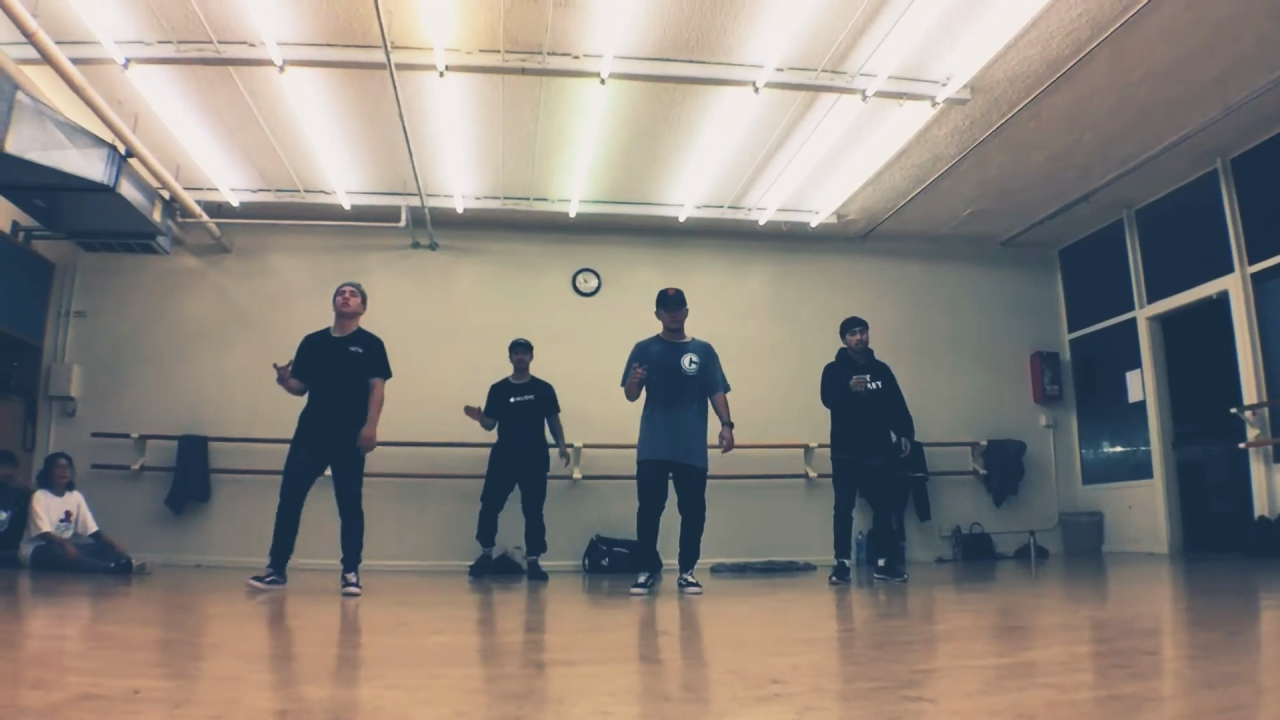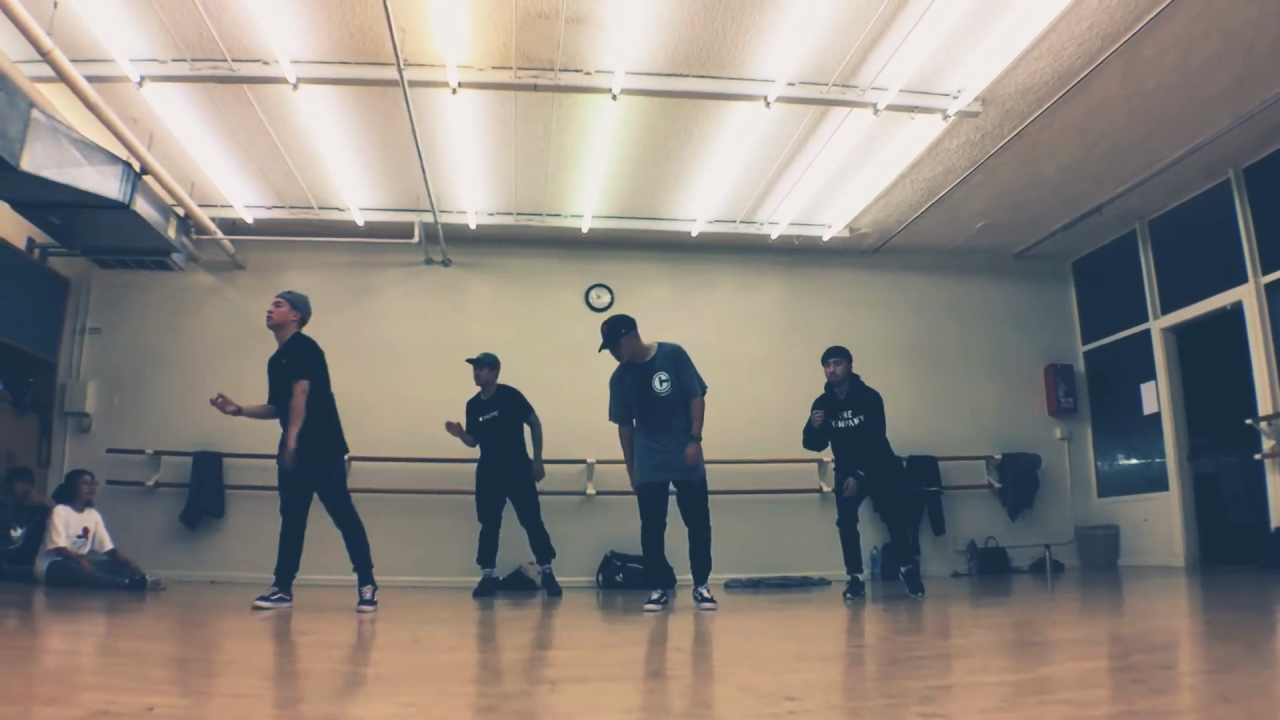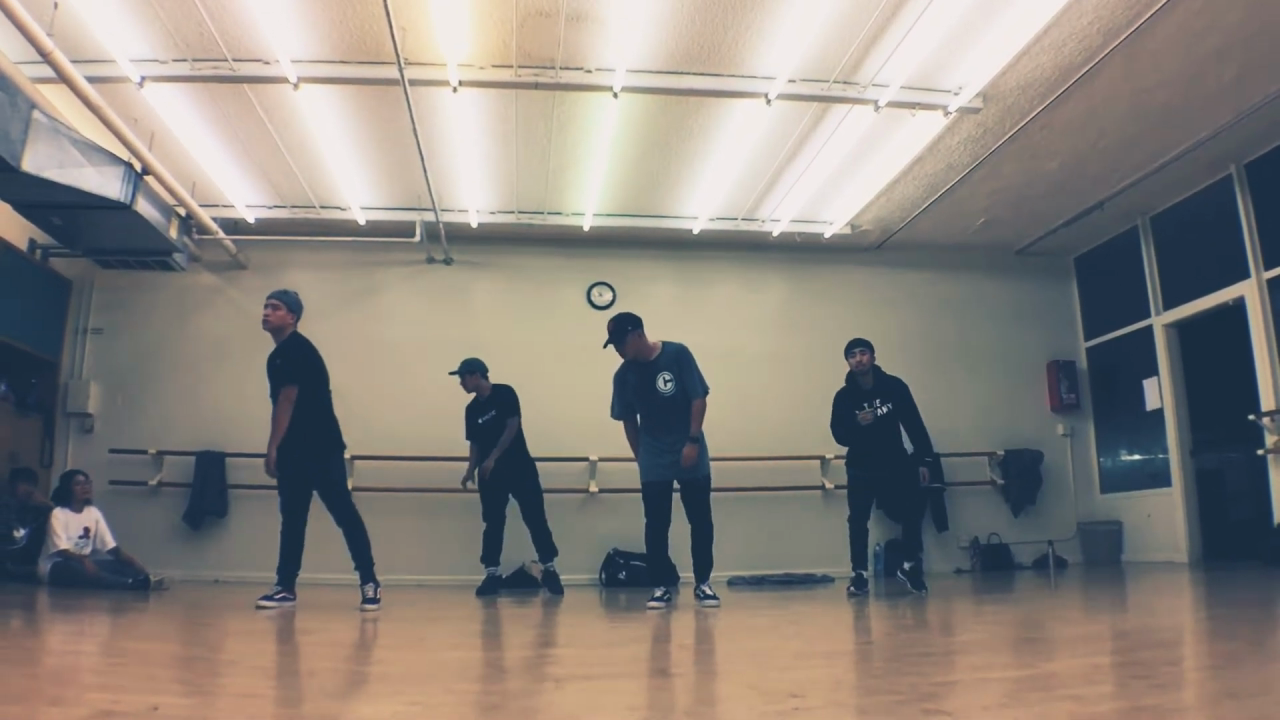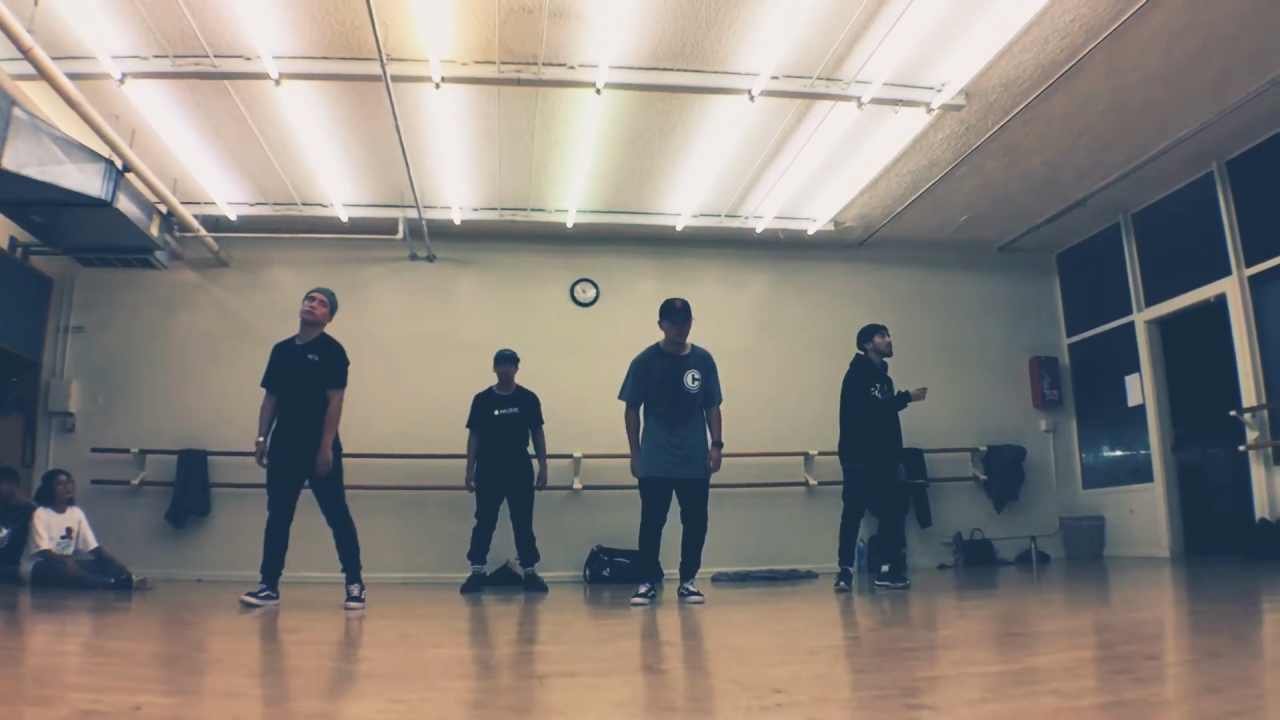
dt=1s
person 1, frame 1
left shoulder: (370, 344)
right shoulder: (311, 342)
left elbow: (377, 388)
right elbow: (300, 388)
left wrist: (371, 426)
right wrist: (283, 380)
left hip: (349, 438)
right hip: (309, 434)
left knee: (350, 505)
right knee: (290, 497)
left ankle: (350, 572)
right ankle: (276, 568)
person 1, frame 2
left shoulder: (304, 348)
right shoulder: (277, 359)
left elbow: (300, 395)
left wrist: (293, 438)
right wrist: (238, 409)
left hip: (322, 449)
right hip: (292, 449)
left knee: (343, 514)
right knee: (291, 519)
left ankle: (367, 585)
right ankle: (282, 588)
person 1, frame 3
left shoulder: (298, 349)
right shoulder: (278, 355)
left elbow: (287, 402)
left wrist: (272, 448)
right wrist: (279, 450)
left hip: (322, 447)
right hip: (294, 450)
left knee: (344, 513)
right knee: (292, 518)
left ankle: (369, 583)
right ankle: (285, 587)
person 1, frame 4
left shoulder: (331, 350)
right shoulder: (280, 350)
left elbow: (335, 401)
right elbow: (271, 398)
left wrist: (326, 446)
right wrist: (262, 438)
left hip: (319, 448)
right hip: (284, 448)
left knee: (337, 515)
right knee: (278, 516)
left ankle: (354, 583)
right ankle: (269, 585)
person 2, frame 1
left shoulder: (703, 350)
right shoulder: (644, 349)
left elbow: (716, 392)
right elbow: (631, 396)
left wrist: (727, 424)
right wrist: (634, 381)
left hip: (692, 446)
right hip: (653, 444)
left knee: (693, 510)
right knee: (649, 506)
left ankle: (687, 571)
right ankle: (647, 570)
person 2, frame 2
left shoulder: (674, 355)
right shoulder: (620, 377)
left elbow: (697, 398)
right elbow: (624, 425)
left wrist: (694, 440)
right wrist: (629, 466)
left hip: (685, 457)
right hip: (648, 463)
left knee: (698, 522)
right knee: (652, 527)
left ankle: (701, 585)
right ankle: (658, 588)
person 2, frame 3
left shoulder: (678, 355)
right shoulder: (623, 375)
left elbow: (698, 399)
right elbow: (629, 420)
left wrist: (692, 441)
right wrist: (640, 457)
left hip: (691, 454)
right hip: (654, 461)
left knee: (701, 521)
right knee: (656, 525)
left ankle: (703, 583)
right ankle: (662, 586)
person 2, frame 4
left shoulder: (703, 360)
right shoulder: (645, 361)
left elbow: (712, 407)
right elbow: (632, 409)
left wrist: (716, 445)
right wrist: (635, 452)
left hip: (695, 459)
right hip: (655, 460)
left knee: (696, 522)
right knee: (652, 522)
left ankle: (687, 581)
right ankle: (648, 582)
person 3, frame 1
left shoulder: (881, 370)
right shoulder: (834, 370)
left elbow: (897, 405)
right elbow: (828, 399)
left wrist: (904, 433)
right wrist: (848, 388)
left hip: (879, 452)
right hip: (845, 453)
left knee: (884, 507)
right knee: (843, 508)
left ankle: (883, 562)
right ankle: (842, 563)
person 3, frame 2
left shoulder: (870, 398)
right shoulder: (822, 404)
left elbow: (877, 440)
right elbow: (814, 445)
left wrist: (860, 474)
right wrist: (814, 427)
left hip: (881, 470)
right hip: (847, 472)
left knee: (896, 519)
right knee: (846, 523)
left ankle: (908, 569)
right ankle: (855, 578)
person 3, frame 3
left shoulder: (894, 387)
right shoulder: (844, 397)
left elbow: (914, 424)
right elbow: (841, 437)
left wrist: (924, 460)
right wrist: (856, 423)
left hip: (895, 465)
right hip: (861, 469)
left knee: (913, 511)
right knee: (858, 519)
left ankle: (911, 566)
right ankle: (859, 574)
person 3, frame 4
left shoulder: (885, 378)
right shoulder: (857, 374)
right elbow: (869, 409)
left wrist: (897, 459)
right wrist: (907, 398)
left hip: (883, 459)
right hip: (858, 459)
left knee: (893, 512)
right knee: (853, 513)
left ankle: (887, 569)
right ankle: (845, 570)
person 4, frame 1
left shoulder: (544, 388)
right shoulder: (498, 389)
left elbow: (553, 419)
right elbow: (490, 424)
left wrist: (561, 445)
right wrist: (479, 417)
left hip: (535, 458)
right hip: (503, 456)
left knee: (533, 510)
right knee: (490, 504)
left ankle: (533, 560)
right ankle: (486, 553)
person 4, frame 2
left shoulder: (511, 396)
right shoulder: (473, 405)
left elbow: (535, 424)
right elbow: (474, 441)
left wrist: (537, 459)
right wrist: (460, 434)
left hip: (518, 469)
right hip: (488, 472)
left knee: (532, 520)
right knee: (489, 524)
left ankle: (546, 572)
right ankle: (488, 576)
person 4, frame 3
left shoulder: (505, 393)
right shoulder: (472, 409)
left elbow: (512, 427)
right elbow: (475, 443)
left wrist: (492, 458)
right wrist: (471, 470)
left hip: (520, 467)
right hip: (490, 472)
left knee: (536, 519)
right knee: (493, 523)
left ankle: (549, 569)
right ankle: (492, 574)
person 4, frame 4
left shoulder: (528, 399)
right shoulder: (482, 399)
left elbow: (537, 433)
right elbow: (474, 436)
left wrist: (543, 467)
right wrist: (469, 470)
left hip: (520, 469)
right hip: (488, 470)
left knee: (523, 523)
right knee: (484, 522)
left ankle: (529, 572)
right ankle: (477, 572)
